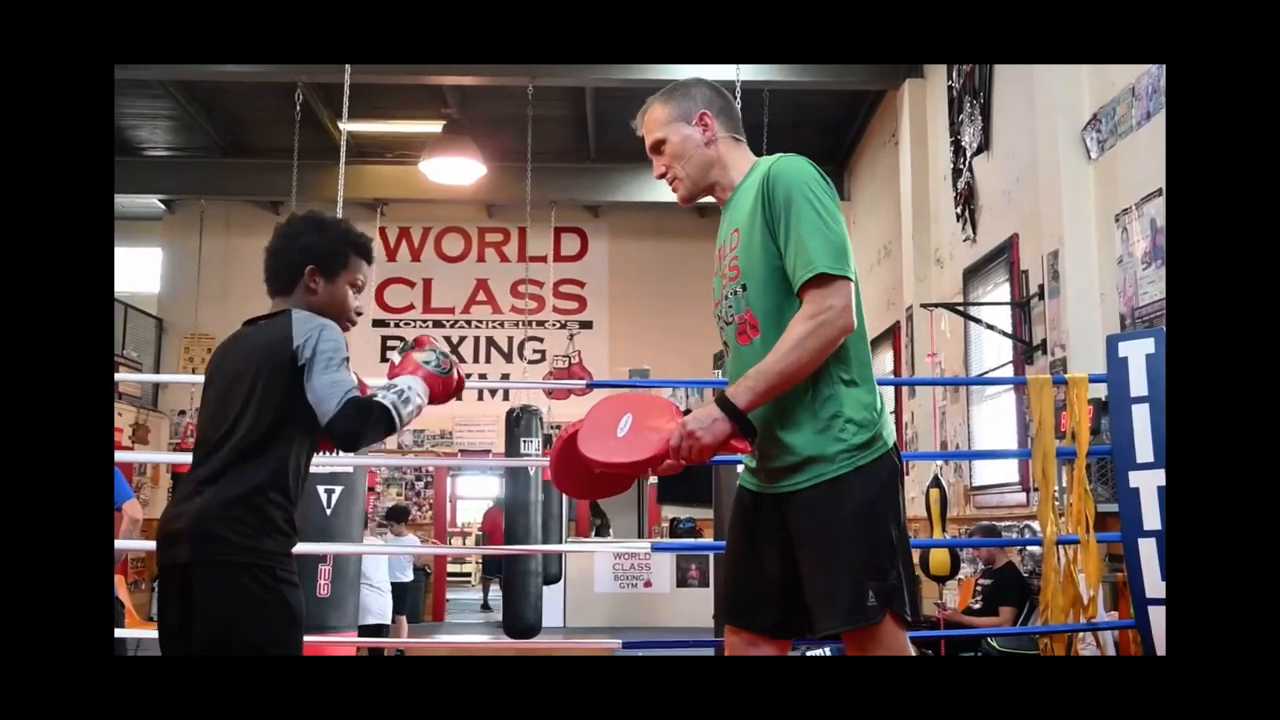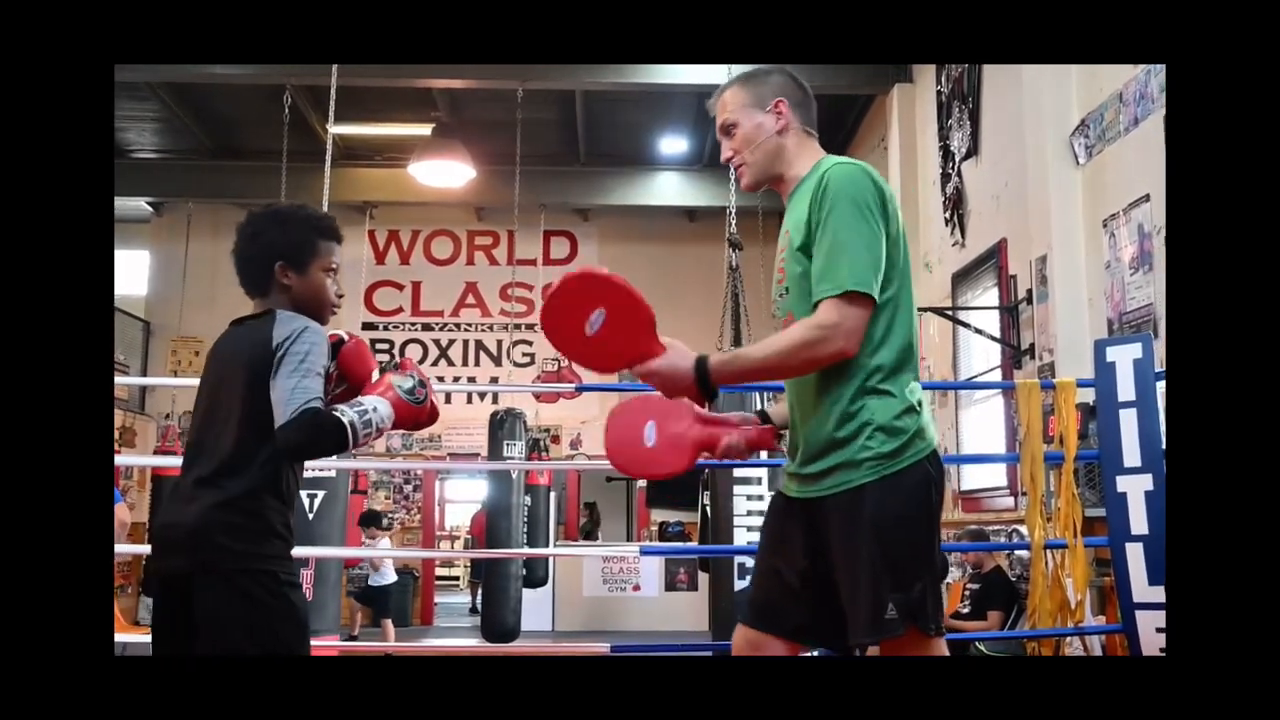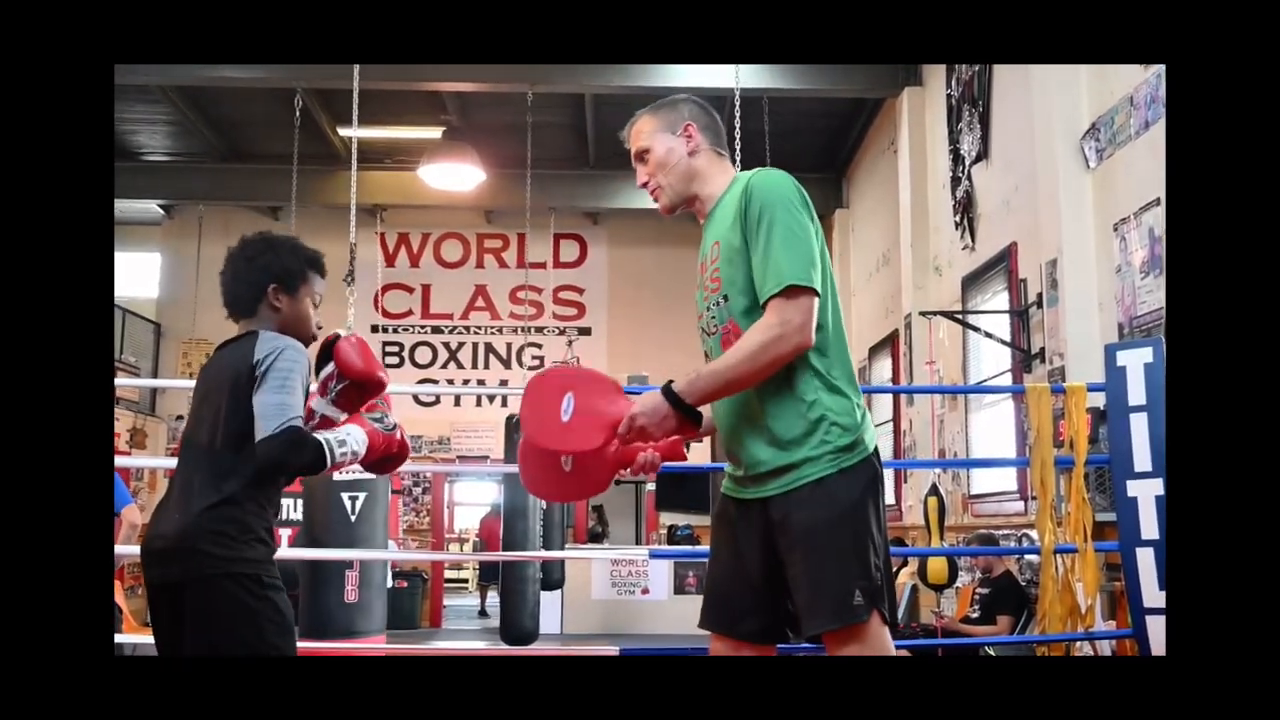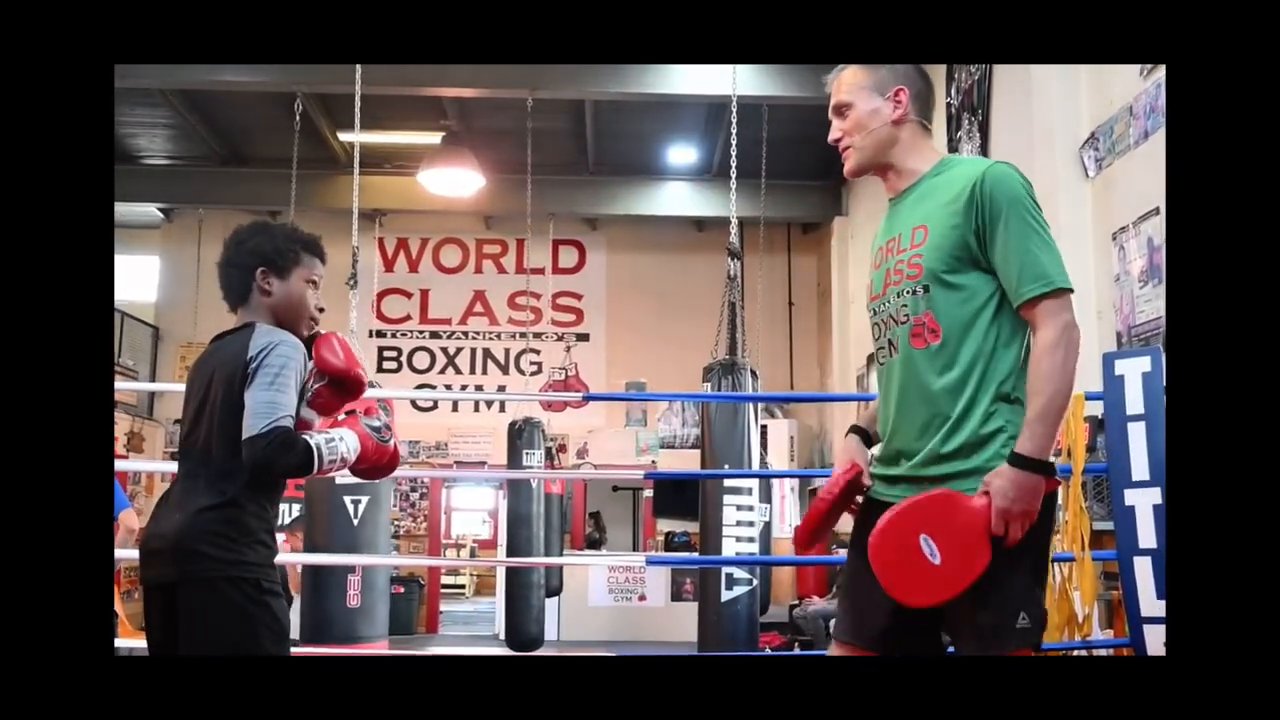
dt=1s
person 1, frame 1
left shoulder: (785, 178)
right shoulder: (733, 221)
left elbow: (832, 314)
left wrist: (728, 408)
right wrist: (693, 425)
left hip: (839, 462)
right hip: (767, 474)
left knee: (876, 637)
right knee: (749, 640)
person 1, frame 2
left shoulder: (843, 182)
right shoulder: (804, 208)
left elbow: (838, 335)
left wrist: (704, 372)
right wrist: (766, 421)
left hip: (877, 469)
right hip: (810, 478)
left knee: (908, 646)
right knee: (758, 645)
person 1, frame 3
left shoulder: (764, 190)
right shoulder: (715, 234)
left elbow: (792, 328)
left wrist: (674, 399)
right wrist: (674, 430)
left hip: (822, 465)
right hip: (749, 481)
left knee: (855, 638)
right knee: (733, 644)
person 1, frame 4
left shoulder: (985, 184)
right shoulder: (890, 223)
left elbow: (1057, 327)
left wrist: (1028, 460)
right wrist: (861, 433)
left hip: (985, 490)
right hip: (892, 492)
left knee: (999, 649)
right knee: (853, 650)
person 2, frame 1
left shoulder: (234, 345)
right shoulder: (315, 331)
right elbow: (349, 427)
right wrist: (418, 379)
left hip: (189, 531)
right hip: (244, 540)
person 2, frame 2
left shoulder: (230, 341)
right shoulder: (299, 332)
right elbow: (301, 434)
left wrist: (331, 394)
right wrist: (387, 404)
left hip: (180, 535)
right hip: (242, 545)
person 2, frame 3
left shoulder: (220, 362)
right shoulder: (281, 351)
right elbow: (283, 451)
left wrist: (333, 406)
right wrist: (361, 435)
left hip: (170, 545)
right hip: (226, 554)
person 2, frame 4
left shoulder: (212, 356)
right shoulder: (278, 346)
right elbow: (269, 450)
left wrist: (314, 408)
right wrist: (351, 440)
left hip: (168, 544)
right hip: (225, 553)
